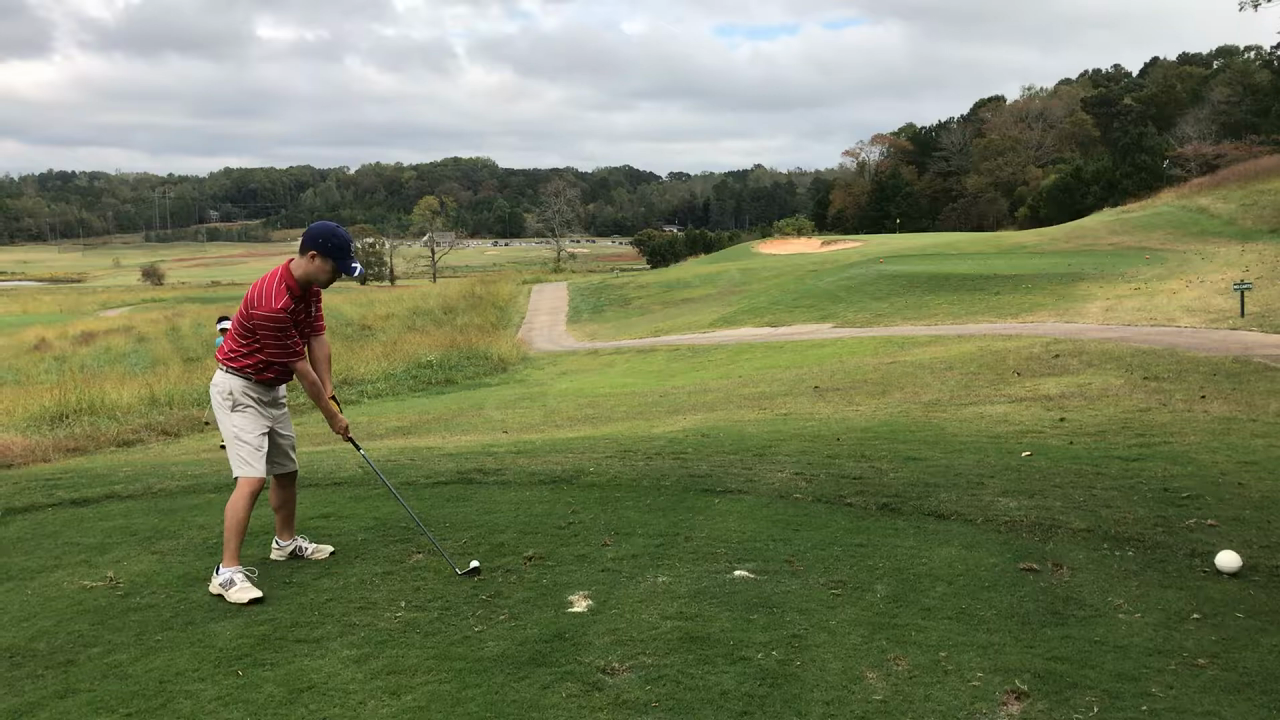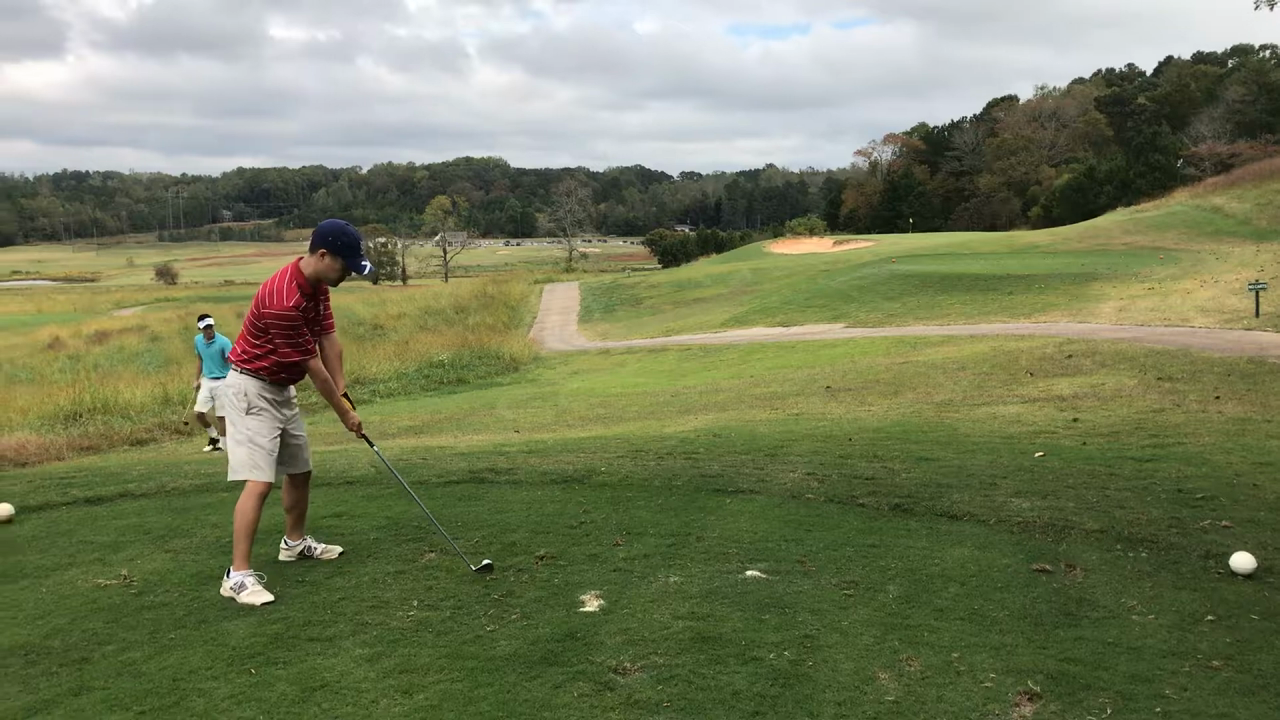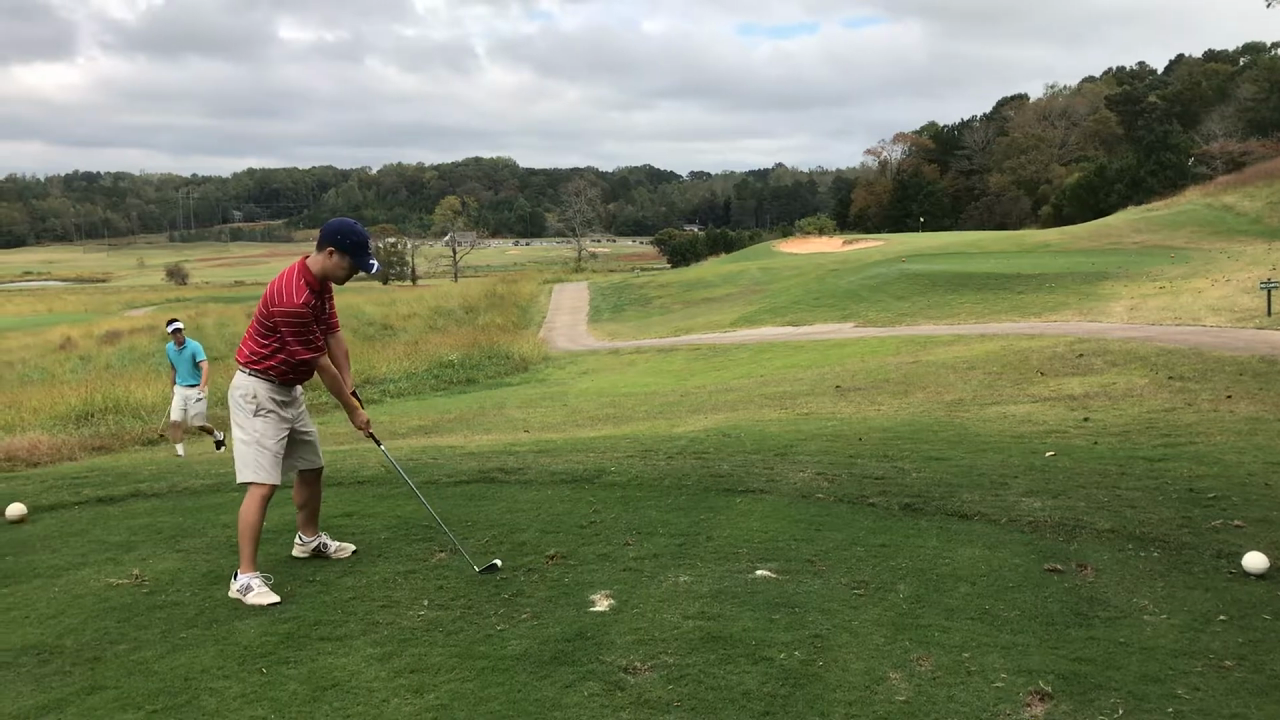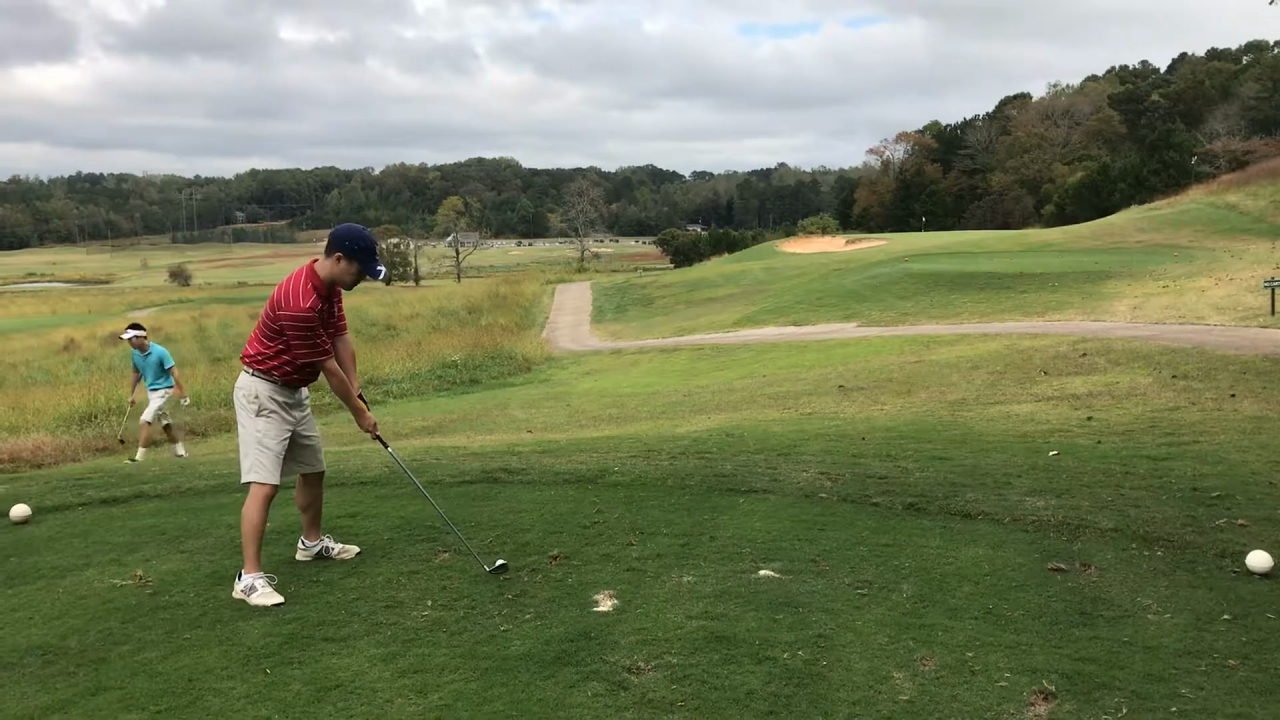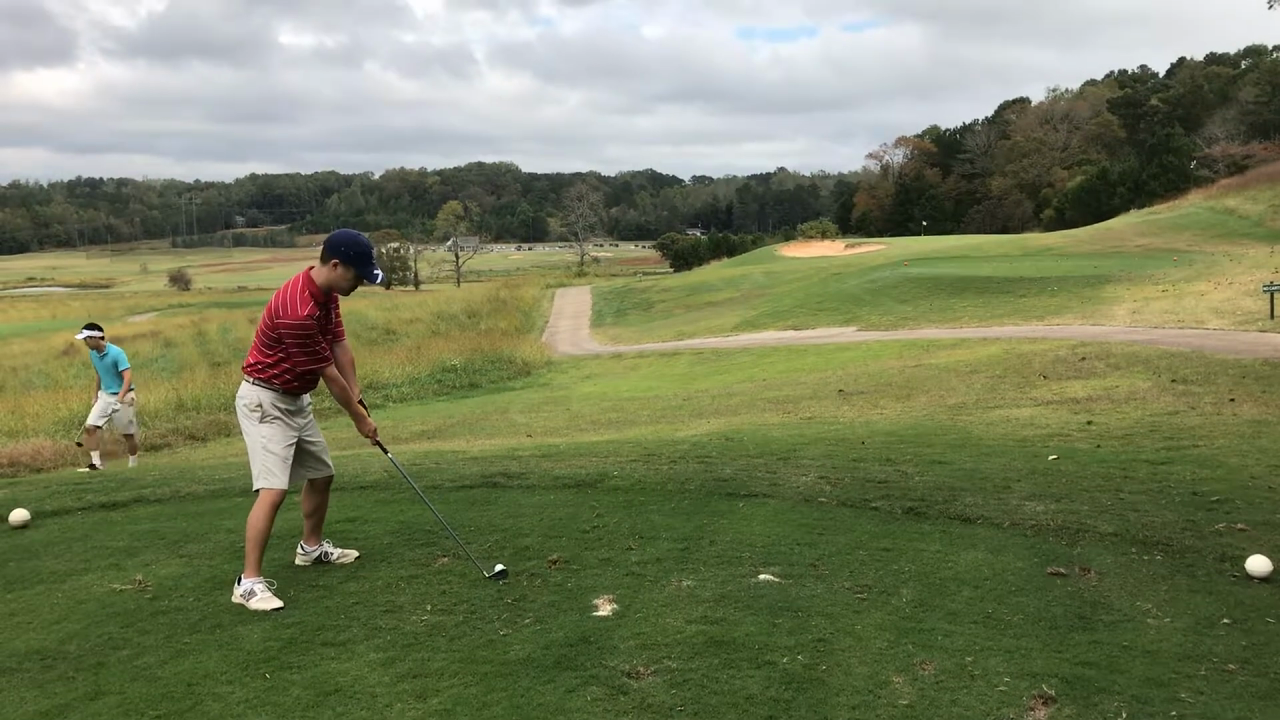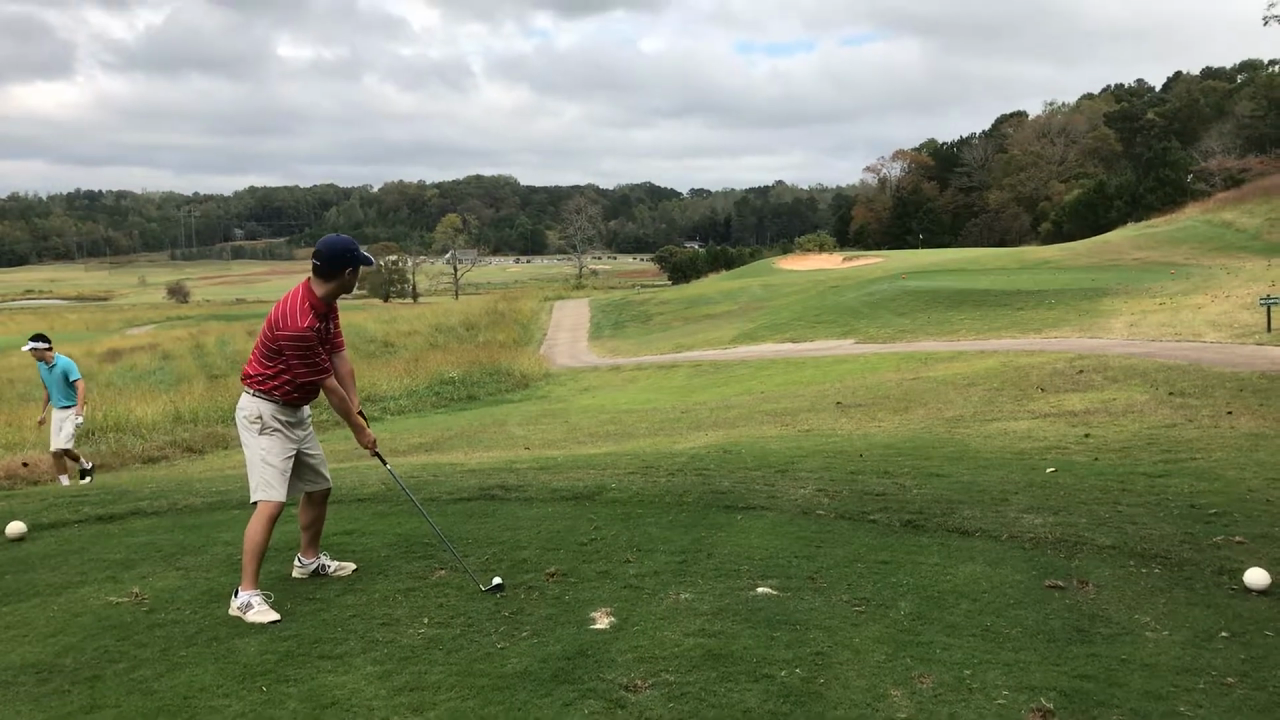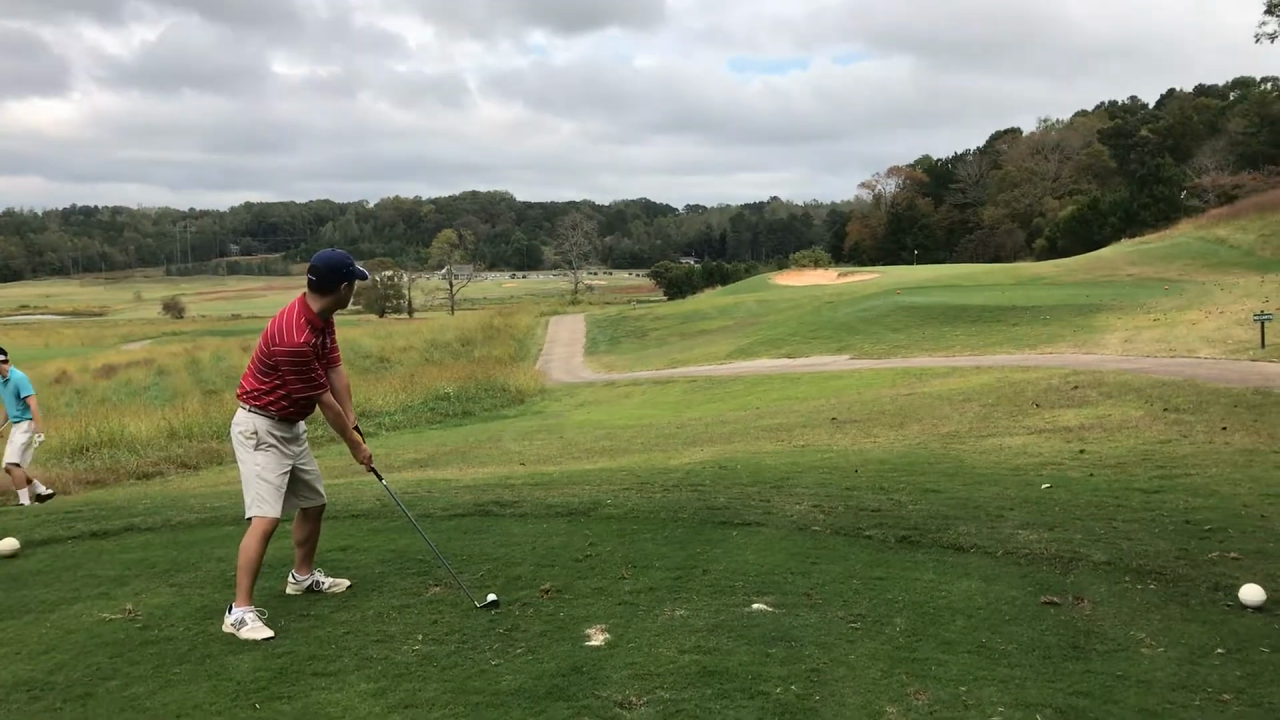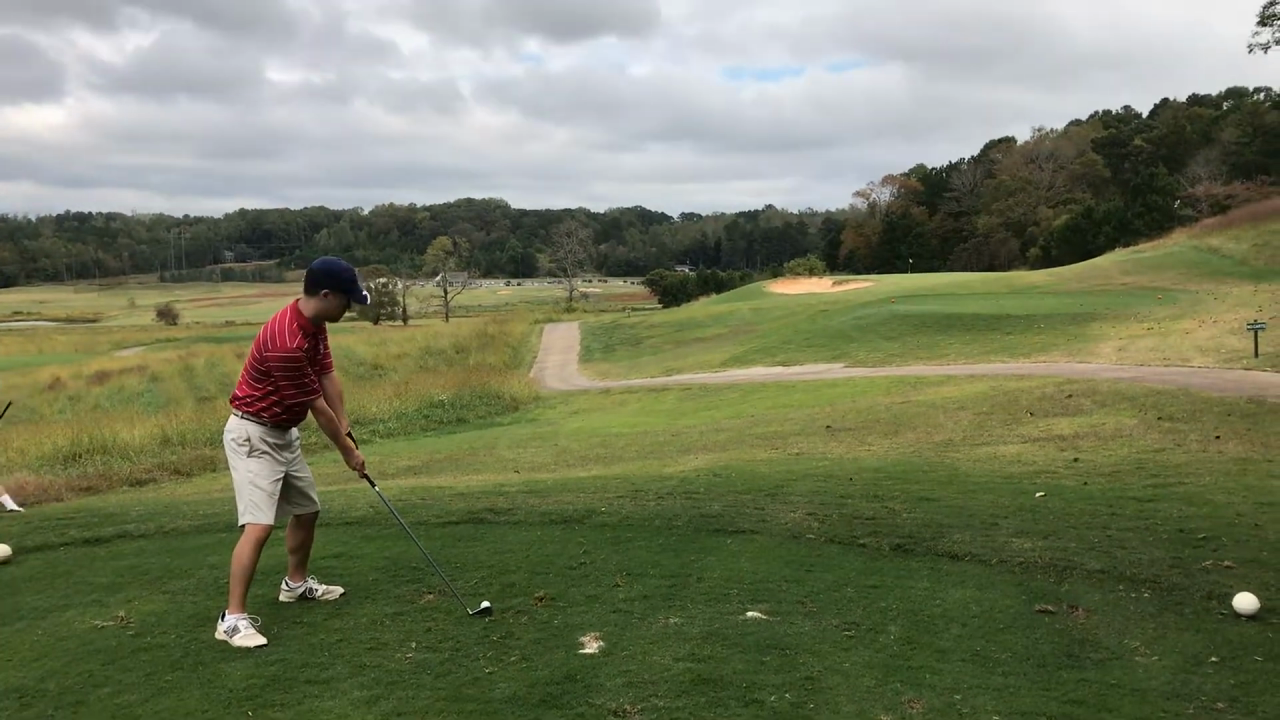
dt=0.4s
person 1, frame 1
left shoulder: (309, 286)
right shoulder: (272, 302)
left elbow: (317, 342)
right elbow: (300, 368)
left wrist: (330, 395)
right wrist: (331, 416)
left hip: (270, 388)
right hip: (239, 388)
left knee: (286, 470)
right knee: (252, 479)
left ankle: (286, 541)
right ankle: (227, 571)
person 1, frame 2
left shoulder: (316, 284)
right shoulder: (284, 300)
left elbow: (328, 340)
right elbow: (313, 366)
left wrist: (344, 394)
right wrist: (343, 413)
left hip: (280, 389)
right hip: (252, 390)
left knee: (298, 471)
right knee: (258, 482)
left ankle: (294, 542)
right ankle: (238, 574)
person 1, frame 3
left shoulder: (321, 283)
right shoulder: (292, 298)
left elbow: (334, 338)
right elbow: (320, 363)
left wrist: (352, 392)
right wrist: (352, 410)
left hip: (288, 389)
right hip: (260, 391)
left knee: (311, 467)
right knee: (262, 484)
left ankle: (309, 538)
right ankle: (245, 576)
person 1, frame 4
left shoulder: (329, 286)
right shoulder: (299, 302)
left elbow: (341, 341)
right elbow: (328, 367)
left wrist: (358, 394)
right wrist: (359, 413)
left hip: (294, 390)
right hip: (264, 392)
left knee: (312, 469)
right knee: (264, 484)
left ankle: (312, 542)
right ankle: (249, 577)
person 1, frame 5
left shoulder: (326, 293)
right shoulder: (296, 310)
left elbow: (340, 347)
right elbow: (328, 374)
left wrist: (359, 399)
right wrist: (359, 418)
left hip: (295, 398)
right hip: (266, 400)
left knee: (321, 474)
right knee: (273, 490)
left ankle: (312, 546)
right ankle: (249, 581)
person 1, frame 6
left shoulder: (325, 303)
right shoulder: (297, 322)
left elbow: (340, 359)
right elbow: (329, 385)
left wrist: (359, 410)
right wrist: (359, 429)
left hip: (295, 411)
right hip: (266, 413)
left knee: (318, 486)
right knee: (271, 502)
left ankle: (309, 559)
right ankle: (246, 594)
person 1, frame 7
left shoulder: (321, 319)
right shoulder: (294, 337)
left elbow: (337, 373)
right elbow: (325, 401)
left wrist: (355, 426)
right wrist: (354, 445)
left hip: (290, 426)
right hip: (262, 428)
left knee: (313, 502)
right knee: (266, 518)
left ankle: (303, 575)
right ankle: (240, 611)
person 1, frame 8
left shoulder: (314, 324)
right shoulder: (286, 342)
left elbow: (329, 379)
right elbow: (318, 407)
left wrist: (347, 432)
right wrist: (347, 451)
left hip: (283, 432)
right hip: (254, 435)
left knee: (307, 508)
right knee: (259, 525)
left ankle: (296, 583)
right ankle: (233, 617)
